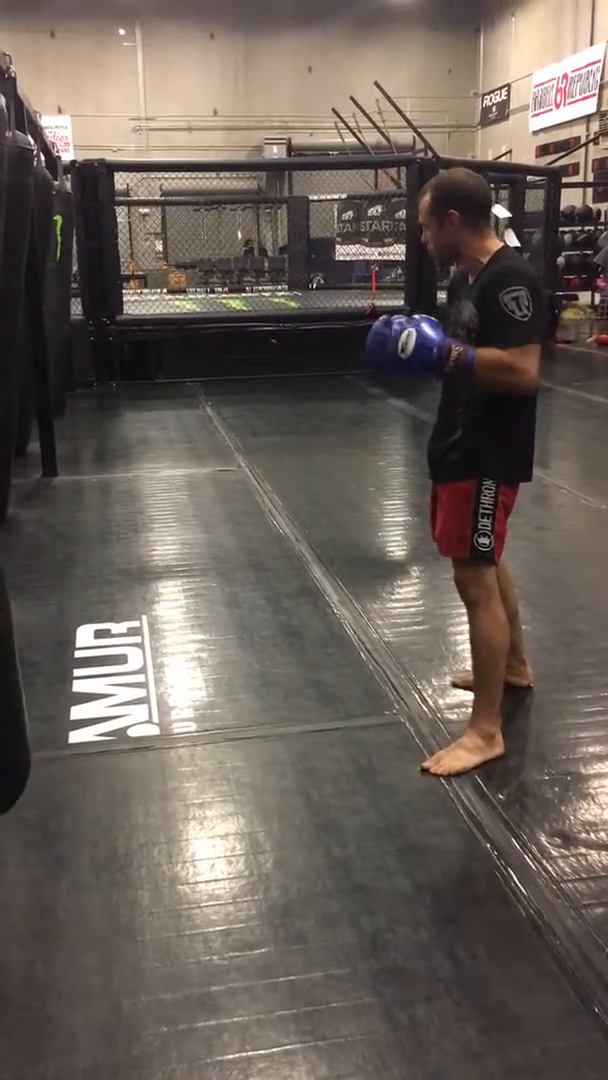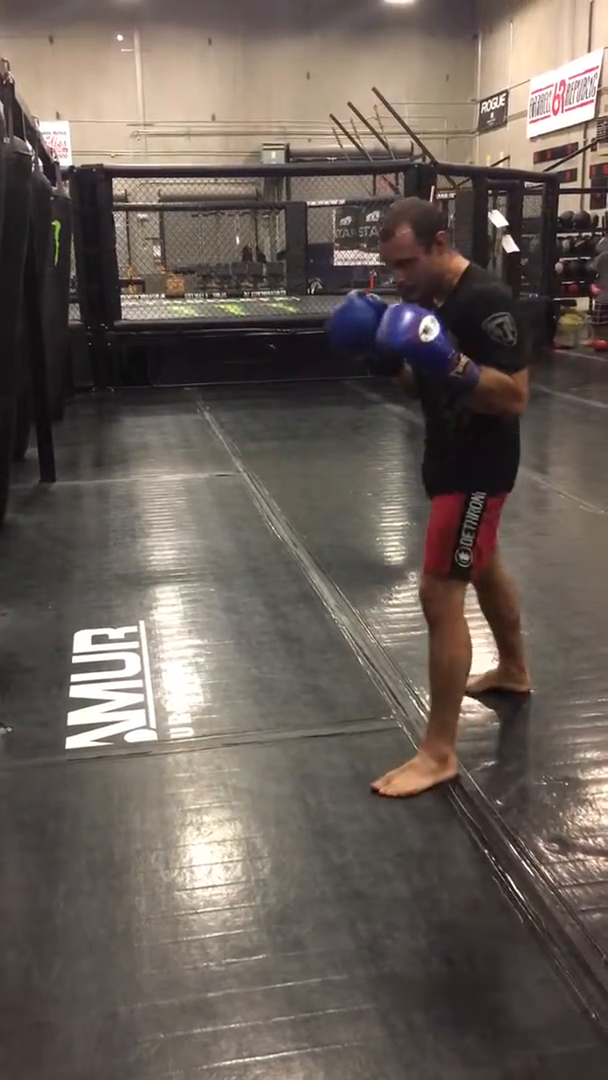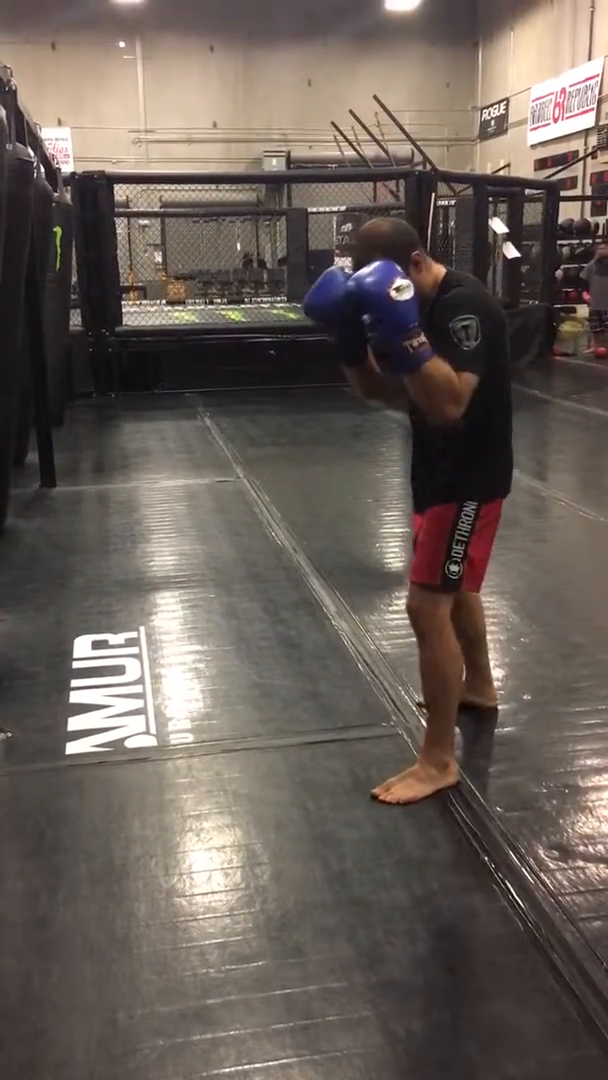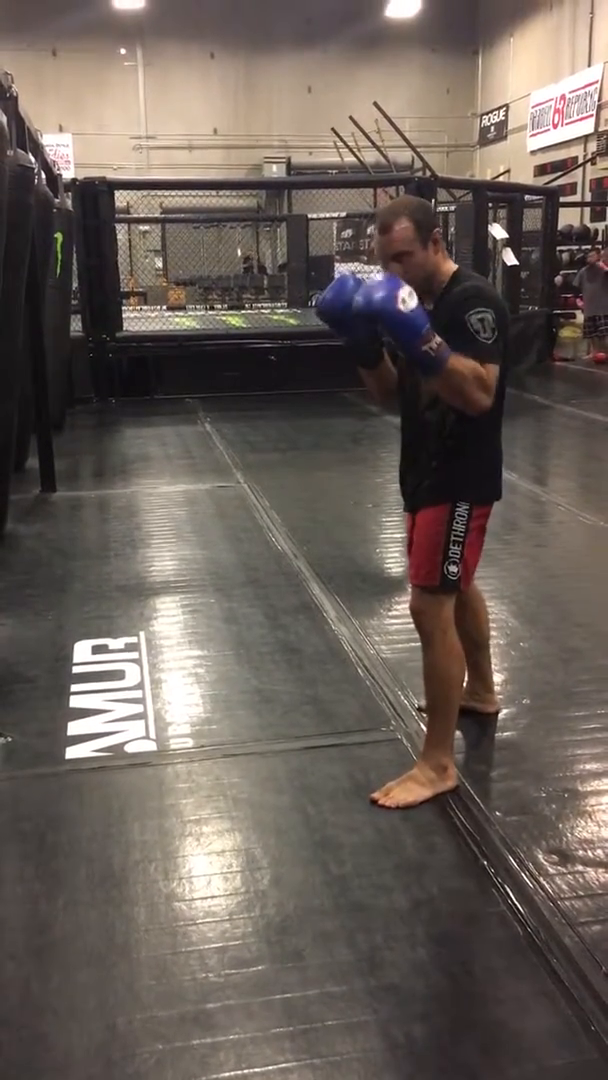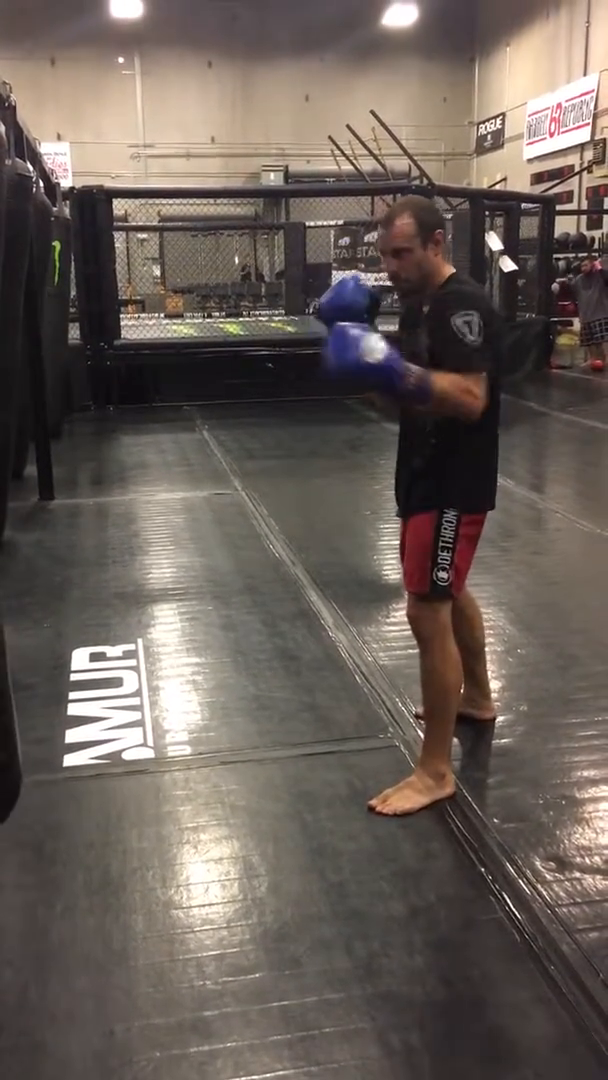
dt=0.5s
person 1, frame 1
left shoulder: (512, 280)
right shoulder: (465, 276)
left elbow: (521, 371)
left wrist: (438, 352)
right wrist: (419, 346)
left hip: (489, 454)
right hip: (459, 444)
left knee: (474, 580)
right knee: (484, 562)
left ankle: (486, 730)
right ankle: (514, 664)
person 1, frame 2
left shoulder: (487, 302)
right shoulder: (426, 297)
left elbow: (515, 400)
left wrist: (448, 361)
right wrist: (383, 353)
left hip: (476, 468)
right hip: (452, 459)
left knee: (439, 593)
right knee: (483, 566)
left ankle: (439, 751)
right ankle: (513, 668)
person 1, frame 3
left shoulder: (464, 306)
right shoulder: (420, 304)
left elbow: (448, 404)
right elbow: (376, 388)
left wrist: (403, 332)
right wrist: (350, 334)
left hip: (470, 476)
right hip: (443, 469)
left knee: (429, 604)
right knee: (453, 587)
left ankle: (439, 760)
right ankle: (479, 684)
person 1, frame 4
left shoulder: (474, 303)
right shoulder: (417, 303)
left elbow: (479, 395)
right elbow: (388, 393)
left wrist: (420, 336)
right wrist: (363, 339)
left hip: (460, 478)
right hip: (428, 471)
left knee: (431, 607)
right knee: (458, 586)
left ankle: (438, 764)
right ankle: (481, 690)
person 1, frame 5
left shoulder: (463, 305)
right shoulder: (426, 303)
left elbow: (469, 399)
right elbow: (404, 387)
left wrist: (396, 369)
right wrist: (363, 340)
left hip: (453, 485)
right hip: (430, 477)
left knee: (428, 613)
right knee: (451, 592)
left ankle: (436, 770)
right ankle: (477, 696)
